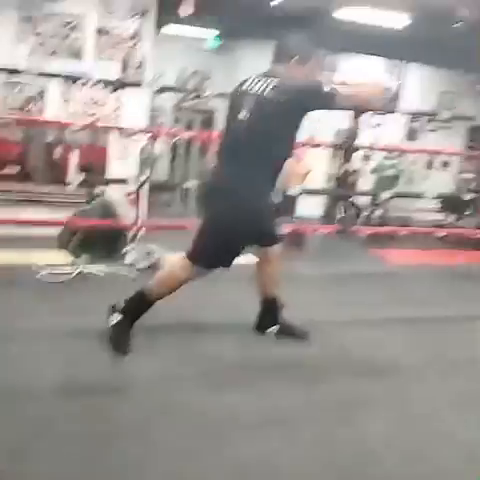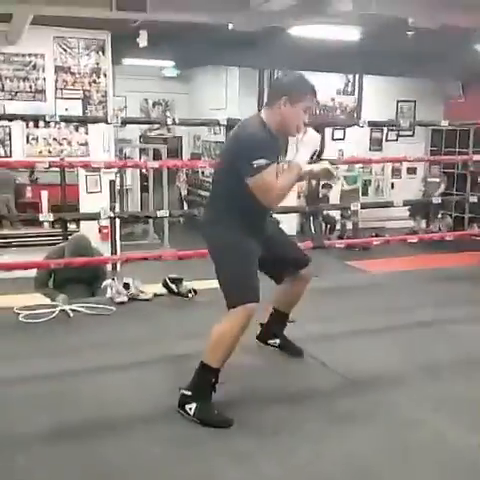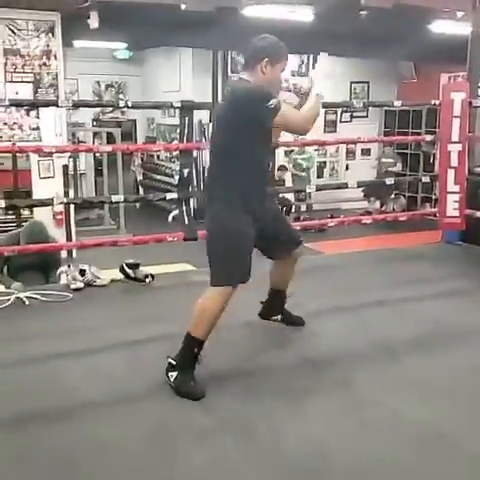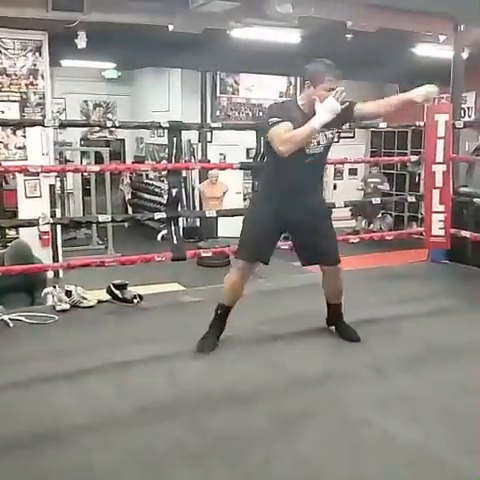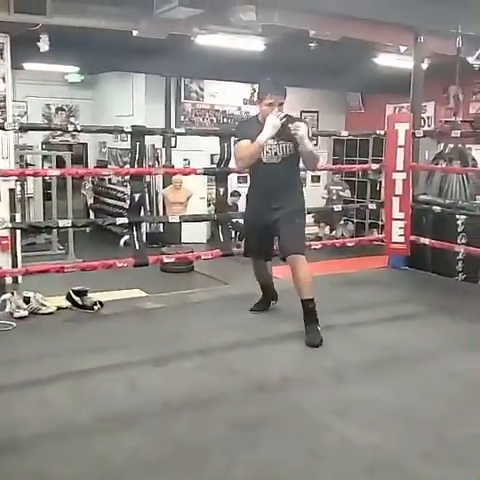
dt=0.5s
person 1, frame 1
left shoulder: (247, 85)
right shoulder: (299, 90)
right elbow: (360, 97)
right wrist: (378, 88)
left hip: (231, 183)
right hip: (238, 193)
left knee: (270, 249)
right knee: (199, 263)
left ankle: (270, 318)
right ankle: (126, 313)
person 1, frame 2
left shoulder: (273, 134)
right shoulder: (251, 137)
left elbow: (276, 177)
right elbow: (272, 194)
left wrist: (309, 169)
right wrist: (304, 153)
left hip: (256, 223)
right hip: (228, 229)
left knee: (300, 271)
right knee: (244, 308)
left ankle: (271, 331)
right ankle: (195, 393)
person 1, frame 3
left shoulder: (244, 92)
right shoulder: (251, 95)
left elbow: (268, 129)
right elbow: (301, 125)
right wrist: (316, 89)
left hip: (253, 197)
right hip: (230, 203)
left knee: (289, 250)
right knee: (225, 286)
left ankle: (273, 308)
right ankle: (180, 365)
person 1, frame 4
left shoulder: (339, 111)
right shoulder: (279, 111)
left elbow: (380, 108)
right elbow: (284, 146)
left wrist: (413, 95)
right wrist: (321, 117)
left hip: (310, 203)
right hip: (270, 200)
left knee: (332, 265)
right knee: (244, 264)
left ankle: (336, 319)
right ankle: (217, 326)
person 1, frame 5
left shoulder: (294, 125)
right shoulder: (247, 127)
left elbow: (312, 165)
right elbow: (242, 162)
left wrist: (304, 142)
right wrist: (266, 133)
left hip: (290, 203)
right hip: (258, 204)
left knee: (296, 256)
right knee: (257, 257)
left ankle: (311, 320)
right ankle: (268, 295)
